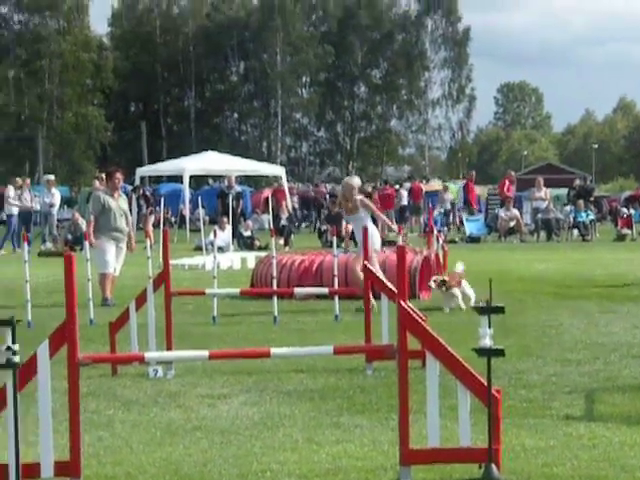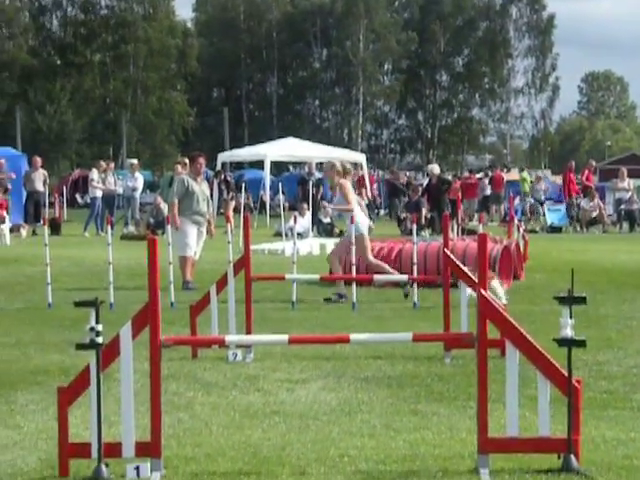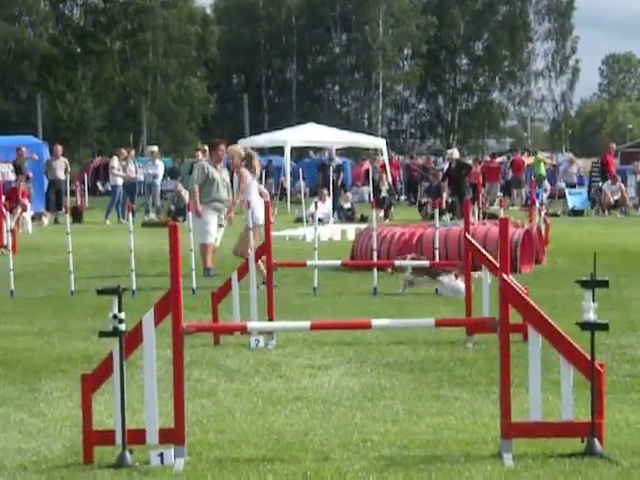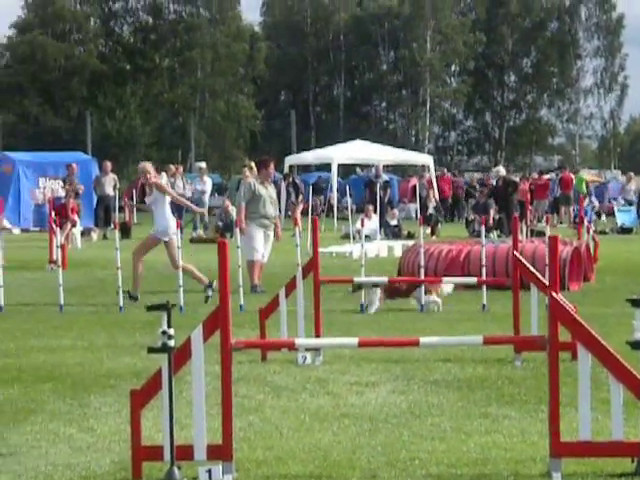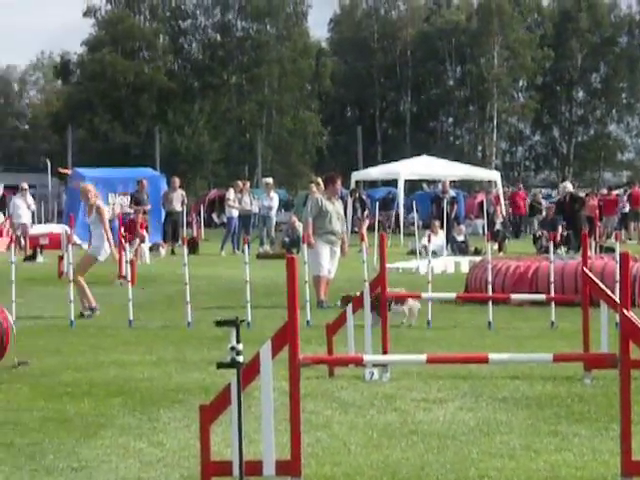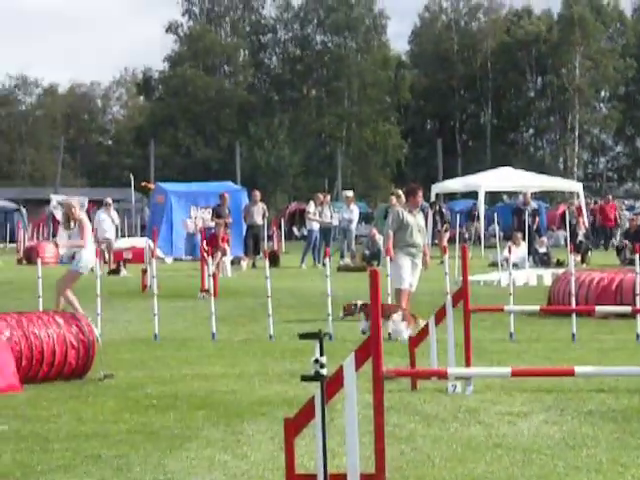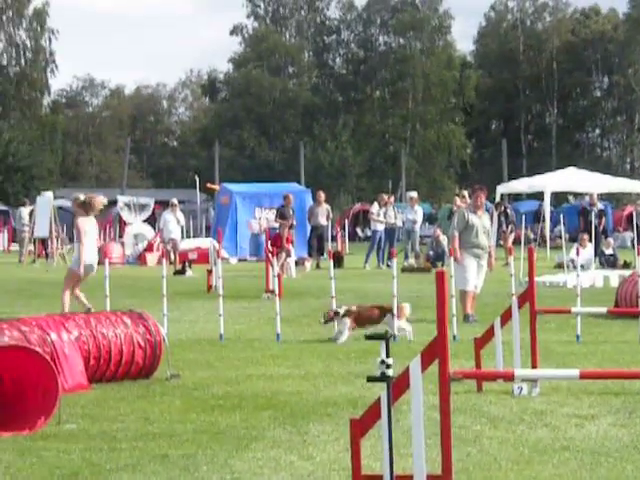
dt=0.4s
person 1, frame 1
left shoulder: (123, 198)
right shoulder: (99, 195)
left elbow: (128, 219)
right elbow: (91, 216)
left wrist: (131, 237)
right wrist: (90, 234)
left hip: (121, 239)
right hip: (105, 238)
left knee: (115, 270)
right knee: (106, 269)
left ankle: (110, 297)
right ankle: (105, 297)
person 1, frame 2
left shoulder: (205, 183)
right shoulder: (183, 179)
left elbow: (208, 205)
right elbow: (174, 199)
left wrist: (211, 223)
right wrist: (175, 217)
left hip: (201, 223)
right hip: (186, 221)
left knee: (195, 253)
right knee: (187, 251)
left ankle: (190, 280)
right ankle: (186, 281)
person 1, frame 3
left shoulder: (224, 170)
right shoulder: (202, 166)
left elbow: (228, 191)
right elbow: (194, 186)
right wrist: (196, 204)
left hip: (221, 210)
right hip: (207, 208)
left knee: (215, 240)
right knee: (207, 239)
left ankle: (211, 267)
right ankle: (207, 268)
person 1, frame 4
left shoulder: (272, 187)
right shoulder: (250, 183)
left elbow: (275, 208)
right elbow: (241, 203)
left wrist: (278, 226)
right wrist: (241, 221)
left hip: (269, 226)
right hip: (254, 224)
left knee: (263, 257)
right knee: (255, 255)
left ankle: (259, 283)
right ankle: (254, 284)
person 1, frame 5
left shoulder: (339, 203)
right shoulder: (317, 199)
left elbow: (342, 224)
right elbow: (308, 218)
left wrist: (345, 241)
right wrist: (309, 236)
left hip: (335, 242)
right hip: (321, 240)
left knee: (330, 273)
right knee: (321, 270)
left ankle: (325, 299)
right ankle: (320, 299)
person 1, frame 6
left shoulder: (420, 215)
right shoulder: (398, 212)
left elbow: (424, 236)
right elbow: (389, 231)
left wrist: (426, 253)
right wrist: (389, 248)
left hip: (417, 255)
right hip: (401, 253)
left knee: (411, 286)
right knee: (402, 284)
left ankle: (407, 314)
right ankle: (402, 315)
person 1, frame 7
left shoulder: (486, 216)
right shoulder: (463, 212)
left elbow: (489, 237)
right elbow: (455, 232)
left wrist: (491, 255)
right wrist: (456, 250)
left hip: (482, 256)
right hip: (467, 254)
left knee: (476, 287)
right knee: (467, 285)
left ankle: (471, 313)
right ankle: (467, 314)
person 2, frame 1
left shoulder: (362, 201)
right shoulder: (342, 204)
left elbow: (379, 215)
left wrist: (393, 227)
left hip: (372, 239)
right hip: (362, 241)
left knee: (356, 269)
left ankle: (370, 302)
person 2, frame 2
left shoulder: (342, 184)
right shoulder: (338, 185)
left elbow: (351, 207)
right elbow: (356, 200)
left wrist: (332, 208)
right wrist: (361, 216)
left hip: (358, 226)
right hip: (354, 226)
left knee: (369, 261)
right knee: (333, 257)
right ankle: (341, 292)
person 2, frame 3
left shoulder: (243, 173)
right shoulder: (248, 172)
left elbow: (239, 196)
right elbow: (262, 190)
left wrist: (230, 211)
left hip: (254, 213)
right hip: (256, 212)
left knee: (245, 251)
right knee: (238, 251)
left ankle: (266, 277)
person 2, frame 4
left shoulder: (158, 184)
right shoulder: (149, 187)
left elbow: (176, 197)
left wrist: (194, 208)
left hip: (164, 226)
right hip: (160, 227)
left knee: (137, 254)
right knee: (176, 264)
right ankle: (207, 284)
person 2, frame 5
left shoulder: (99, 207)
right shoulder: (90, 207)
left elbow: (106, 229)
left wrist: (112, 249)
left hip: (100, 246)
right hip: (96, 246)
left knee: (76, 274)
right knee: (78, 276)
left ankle: (92, 305)
right ankle: (86, 309)
person 2, frame 6
left shoulder: (82, 220)
right shoulder: (76, 221)
left elbow: (84, 242)
left wrist: (67, 244)
left hip: (84, 259)
right hip: (83, 259)
left knee: (64, 290)
right knee: (60, 285)
person 2, frame 7
left shoulder: (78, 221)
right shoulder: (93, 220)
left elbow: (81, 244)
right elbow: (97, 242)
left wrist: (81, 265)
left hip: (81, 259)
right hip: (93, 259)
left knee: (66, 289)
right knee: (74, 289)
right ankle: (88, 307)
